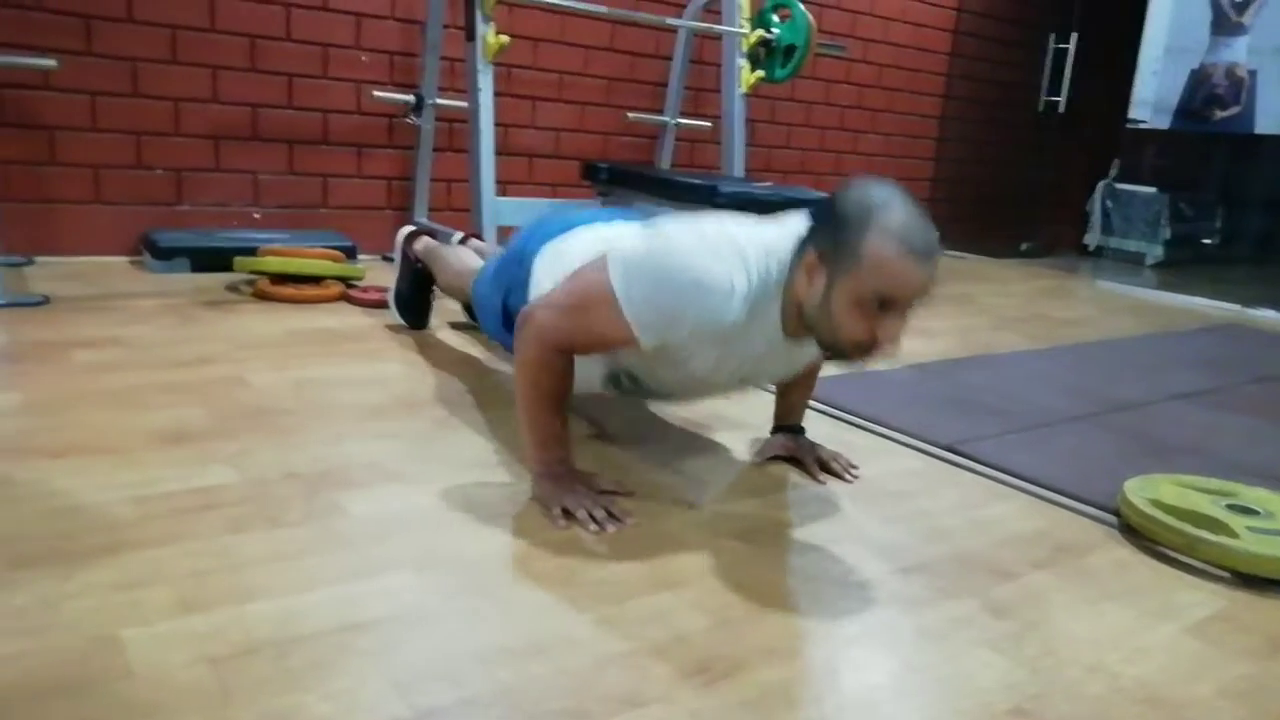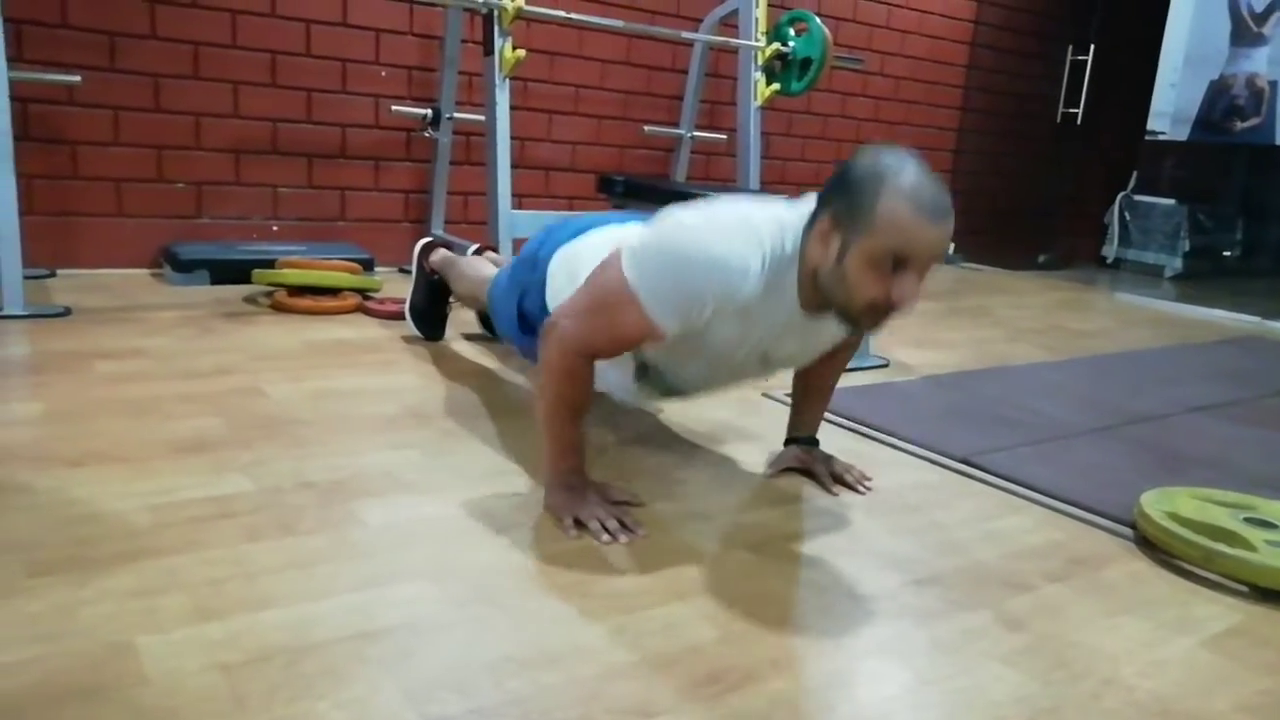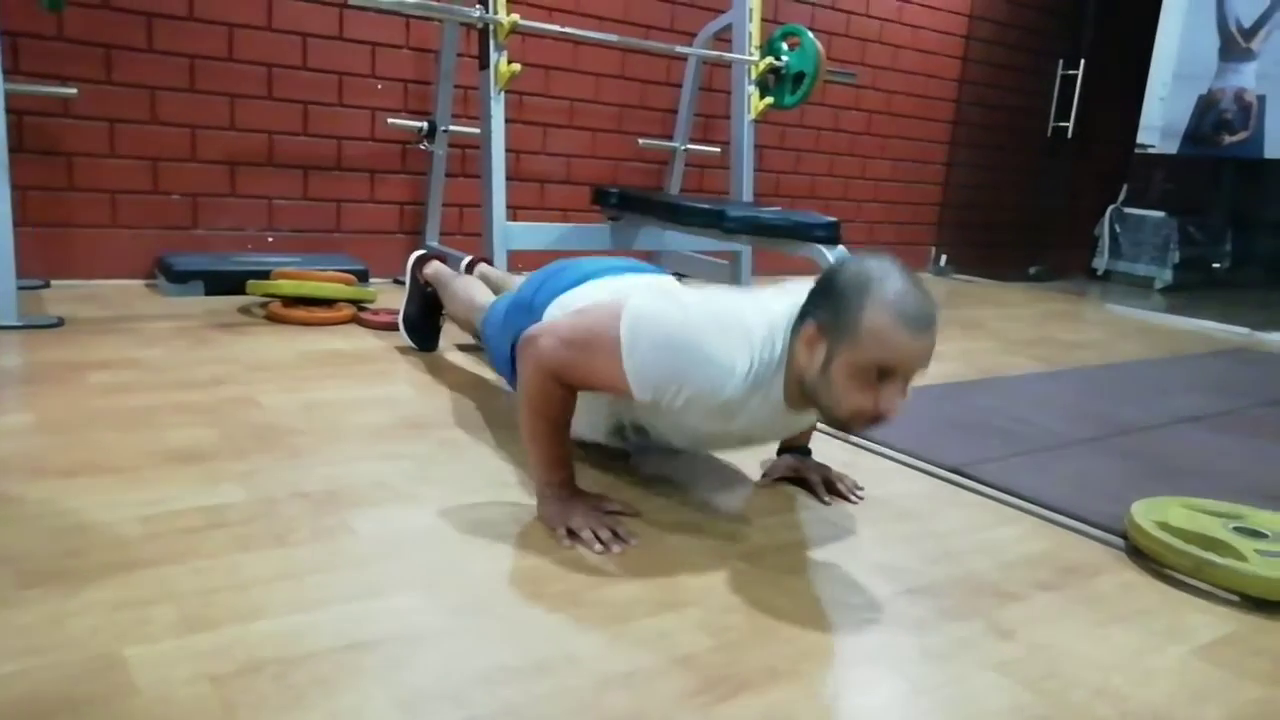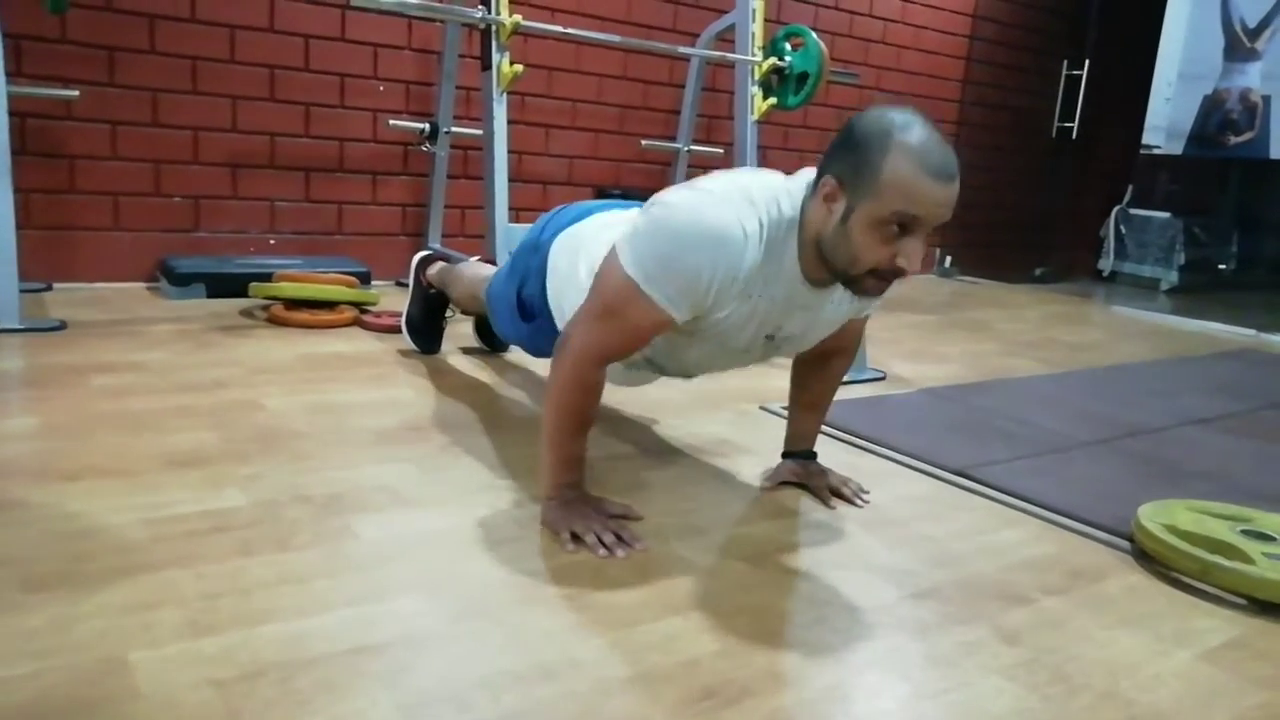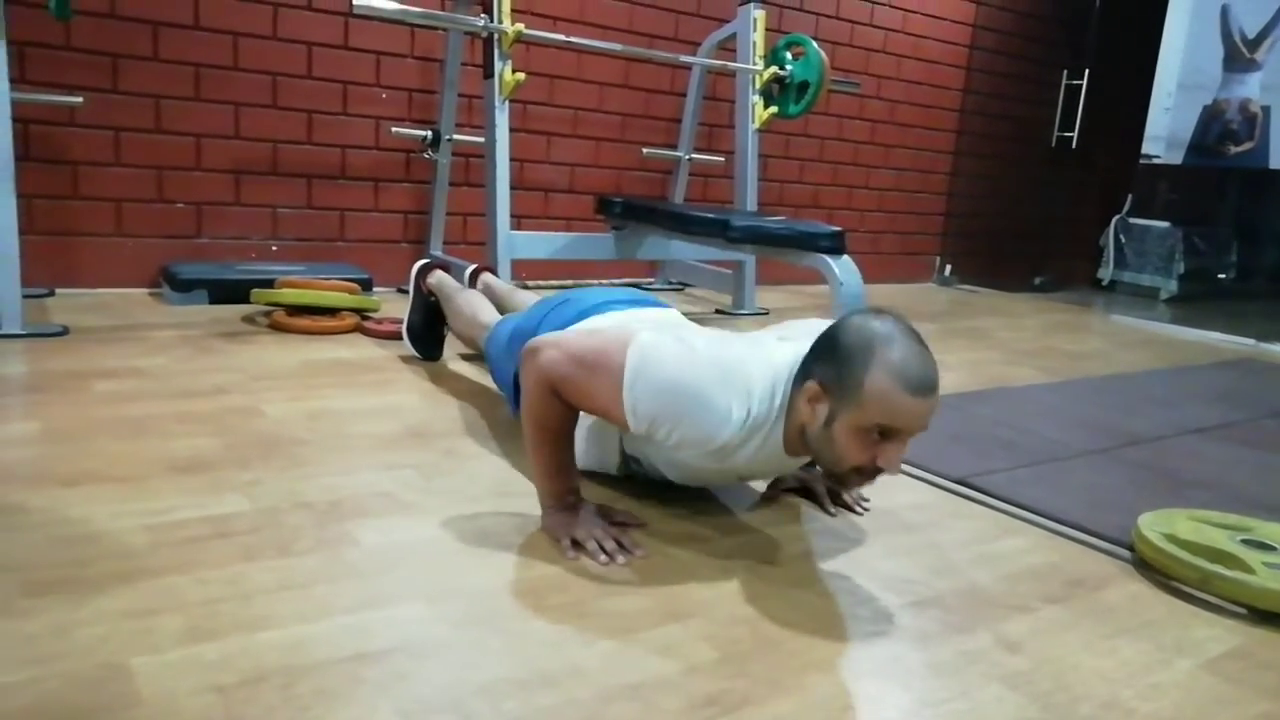
dt=0.7s
person 1, frame 1
left shoulder: (840, 278)
right shoulder: (710, 287)
right elbow: (541, 328)
left wrist: (788, 424)
right wrist: (549, 468)
left hip: (631, 243)
right hip: (557, 256)
right knee: (483, 287)
left ankle: (473, 244)
right ankle: (423, 250)
person 1, frame 2
left shoulder: (855, 270)
right shoulder: (720, 261)
left elbow: (833, 341)
right elbow: (566, 338)
left wrist: (802, 440)
right wrist: (564, 482)
left hip: (642, 252)
right hip: (568, 265)
right knee: (497, 297)
left ankle: (485, 258)
right ankle: (439, 261)
person 1, frame 3
left shoulder: (836, 329)
right shoulder: (714, 358)
right elbow: (541, 351)
left wrist: (794, 449)
right wrist: (555, 494)
left hip: (639, 292)
right hip: (562, 310)
right knee: (491, 319)
left ankle: (482, 270)
right ankle: (433, 273)
person 1, frame 4
left shoulder: (866, 252)
right shoulder: (712, 235)
left elbow: (830, 349)
right elbow: (583, 352)
left wrist: (800, 454)
right wrist: (563, 494)
left hip: (642, 254)
right hip: (567, 254)
right knee: (502, 310)
left ankle: (481, 270)
right ankle: (437, 276)
person 1, frame 5
left shoulder: (834, 369)
right shoulder: (716, 403)
right elbow: (542, 364)
left wrist: (801, 459)
right wrist: (561, 505)
left hip: (640, 320)
right hip: (554, 343)
right knee: (494, 334)
left ankle: (483, 279)
right ankle: (435, 282)
